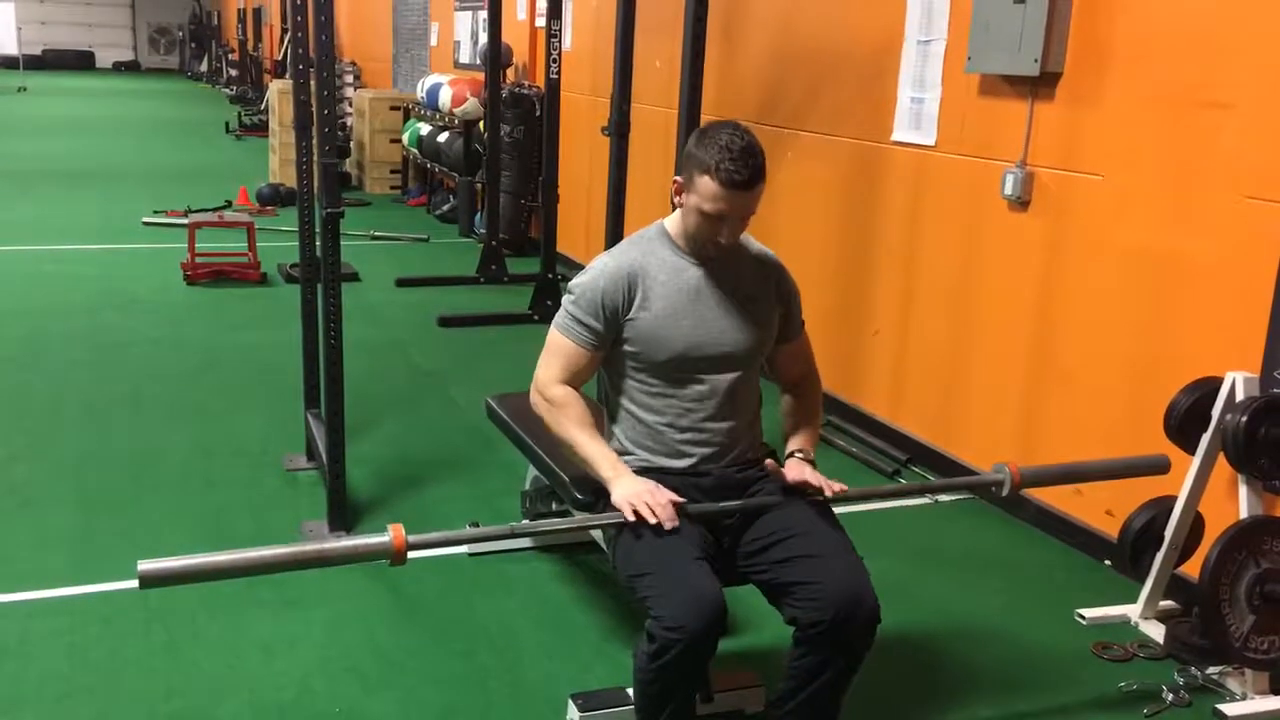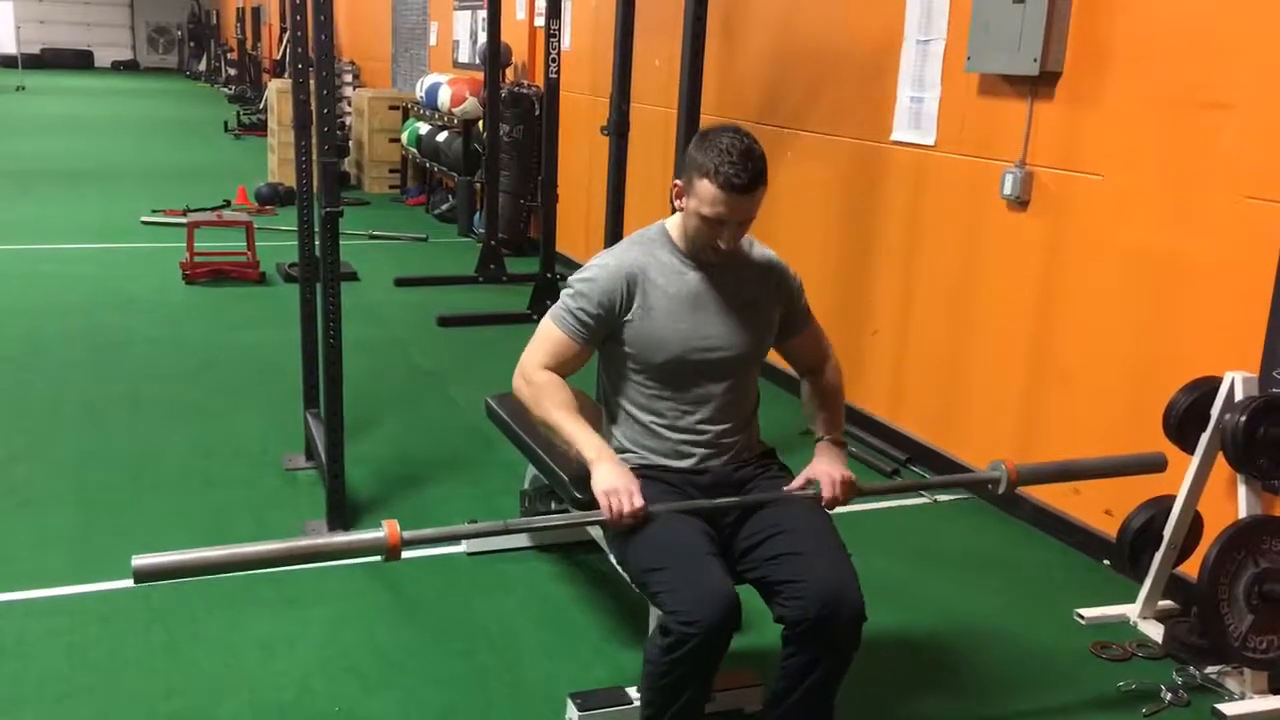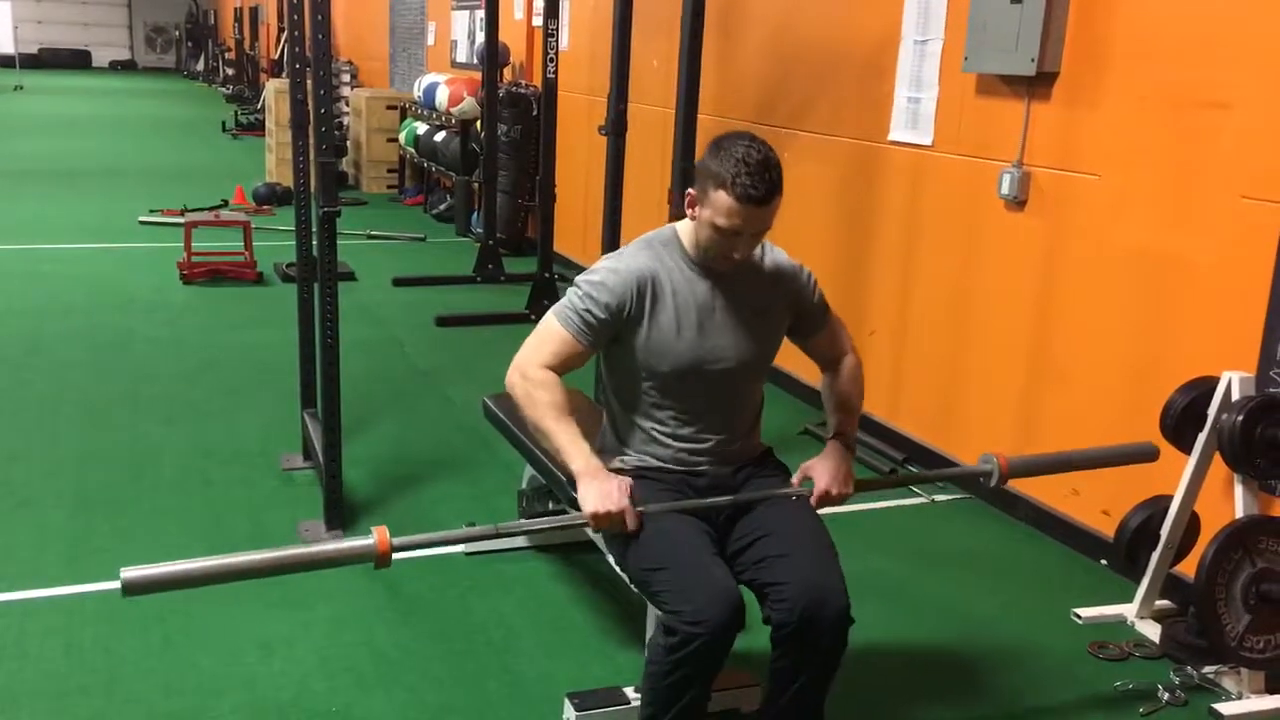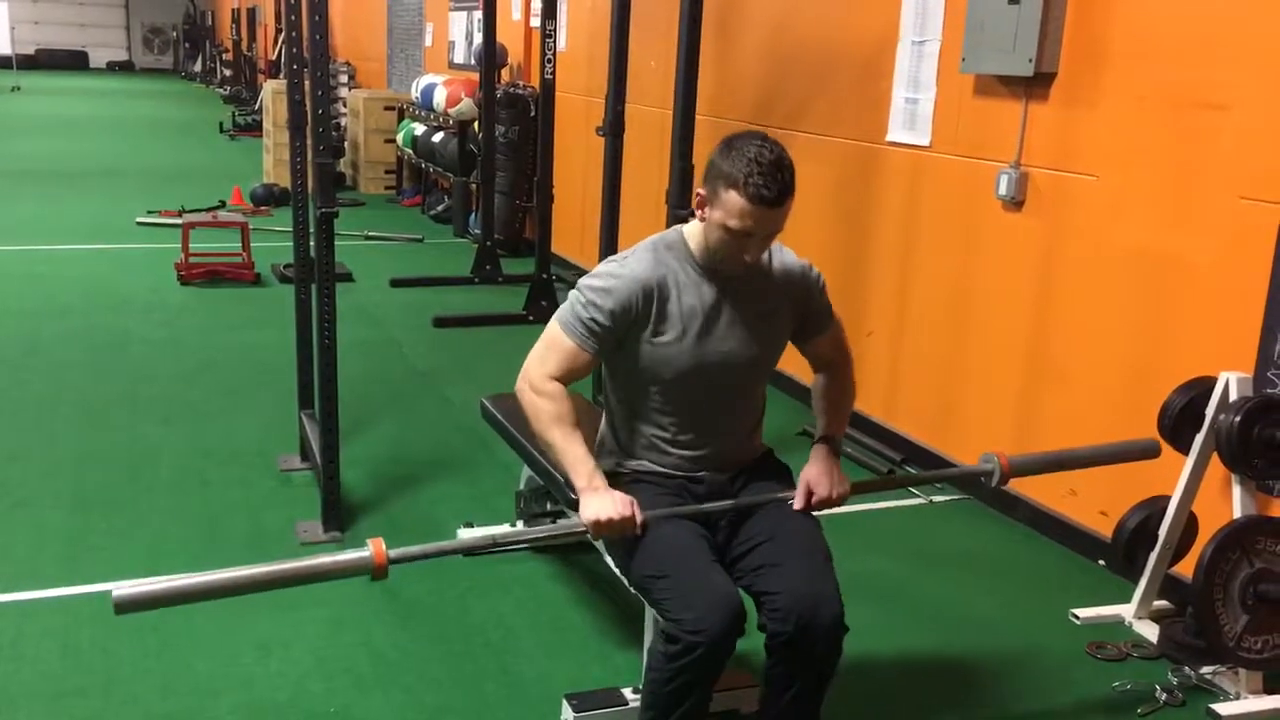
dt=0.3s
person 1, frame 1
left shoulder: (769, 275)
right shoulder: (618, 275)
left elbow: (799, 380)
right elbow: (551, 389)
left wrist: (798, 454)
right wrist: (619, 477)
left hip: (750, 480)
right hip: (655, 487)
left knee: (849, 607)
right knee: (691, 614)
person 1, frame 2
left shoulder: (771, 274)
right shoulder: (619, 273)
left elbow: (818, 366)
right elbow: (533, 374)
left wrist: (831, 444)
right wrist: (603, 459)
left hip: (748, 473)
right hip: (651, 480)
left knee: (835, 603)
right knee: (706, 608)
person 1, frame 3
left shoulder: (786, 278)
right shoulder: (628, 276)
left elbow: (842, 359)
right elbow: (529, 372)
left wrist: (839, 445)
right wrist: (591, 473)
left hip: (747, 474)
right hip: (649, 480)
left knee: (820, 606)
right knee: (710, 609)
person 1, frame 4
left shoulder: (796, 280)
right shoulder: (630, 281)
left elbow: (833, 364)
right elbow: (539, 382)
left wrist: (826, 449)
right wrist: (592, 487)
left hip: (749, 478)
right hip: (648, 486)
left knee: (815, 616)
right knee: (709, 617)
